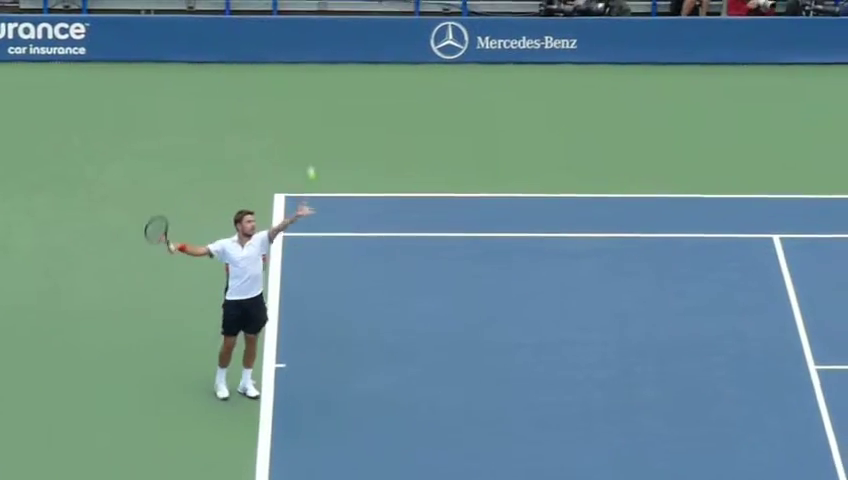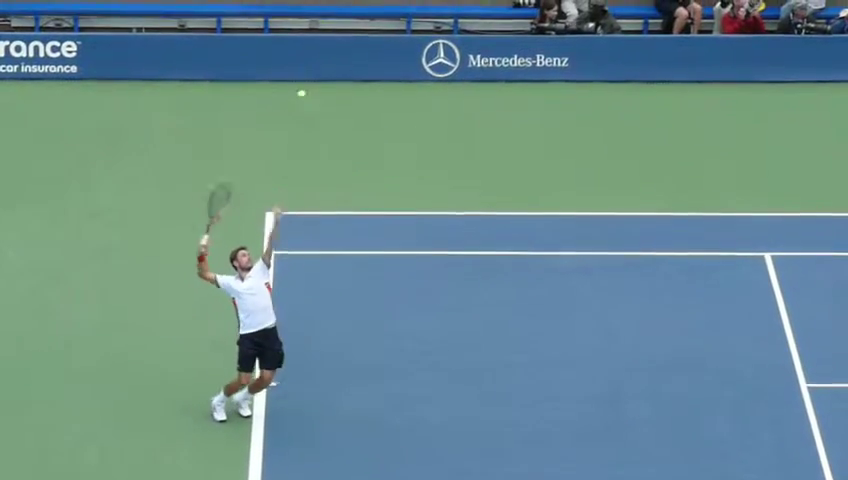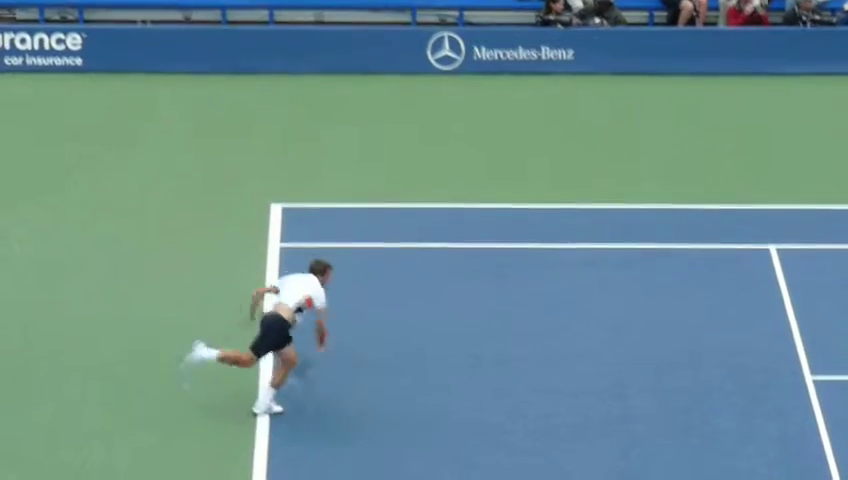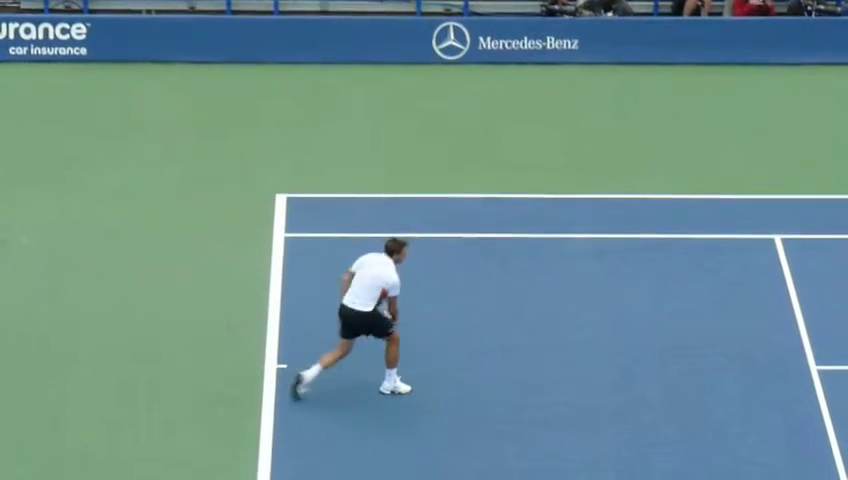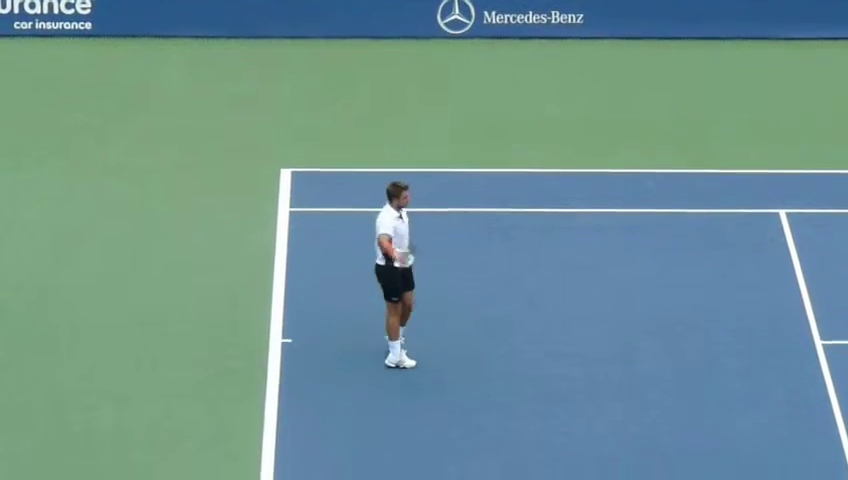
dt=0.5s
person 1, frame 1
left shoulder: (260, 240)
right shoulder: (226, 245)
left elbow: (278, 229)
right elbow: (199, 251)
left wrist: (296, 216)
right wrist: (179, 248)
left hip: (255, 299)
right hip: (234, 301)
left knee: (252, 341)
right knee: (229, 342)
left ankle: (246, 383)
right ankle: (220, 380)
person 1, frame 2
left shoulder: (261, 271)
right shoulder: (231, 282)
left elbow: (270, 247)
right elbow: (204, 275)
left wrist: (276, 223)
right wrist: (202, 254)
left hip: (269, 333)
right hip: (248, 336)
left knee: (266, 379)
right knee: (243, 381)
left ankle: (243, 399)
right ankle: (219, 402)
person 1, frame 3
left shoulder: (293, 279)
right shoulder: (318, 291)
left elbow: (260, 291)
right elbow: (321, 323)
left wrist: (254, 309)
right wrist: (321, 344)
left hip: (275, 321)
right hip: (278, 324)
left knee: (291, 361)
right knee: (247, 360)
left ankle: (264, 403)
right ankle: (204, 353)
person 1, frame 4
left shoulder: (368, 258)
right shoulder: (393, 278)
left elbow: (346, 280)
right elbow: (392, 308)
right wrist: (394, 320)
left hip: (345, 309)
right hip: (364, 315)
left knee: (342, 350)
right knee: (394, 339)
left ankle: (308, 376)
right ankle: (391, 383)
person 1, frame 5
left shoulder: (401, 211)
right shoulder: (386, 218)
right elbow: (383, 240)
right wrist: (393, 253)
left hip: (403, 265)
right hip: (388, 268)
left knee: (408, 304)
right knee: (394, 310)
left ankle: (395, 341)
right ankle: (395, 356)
